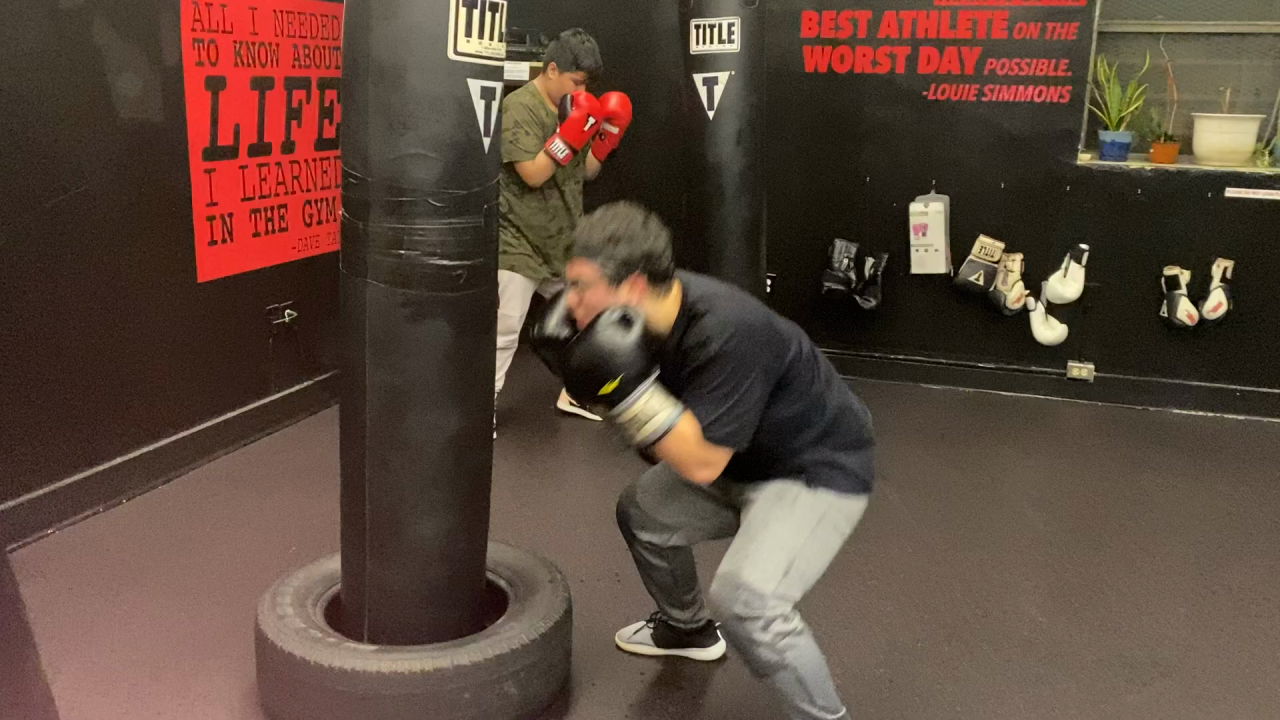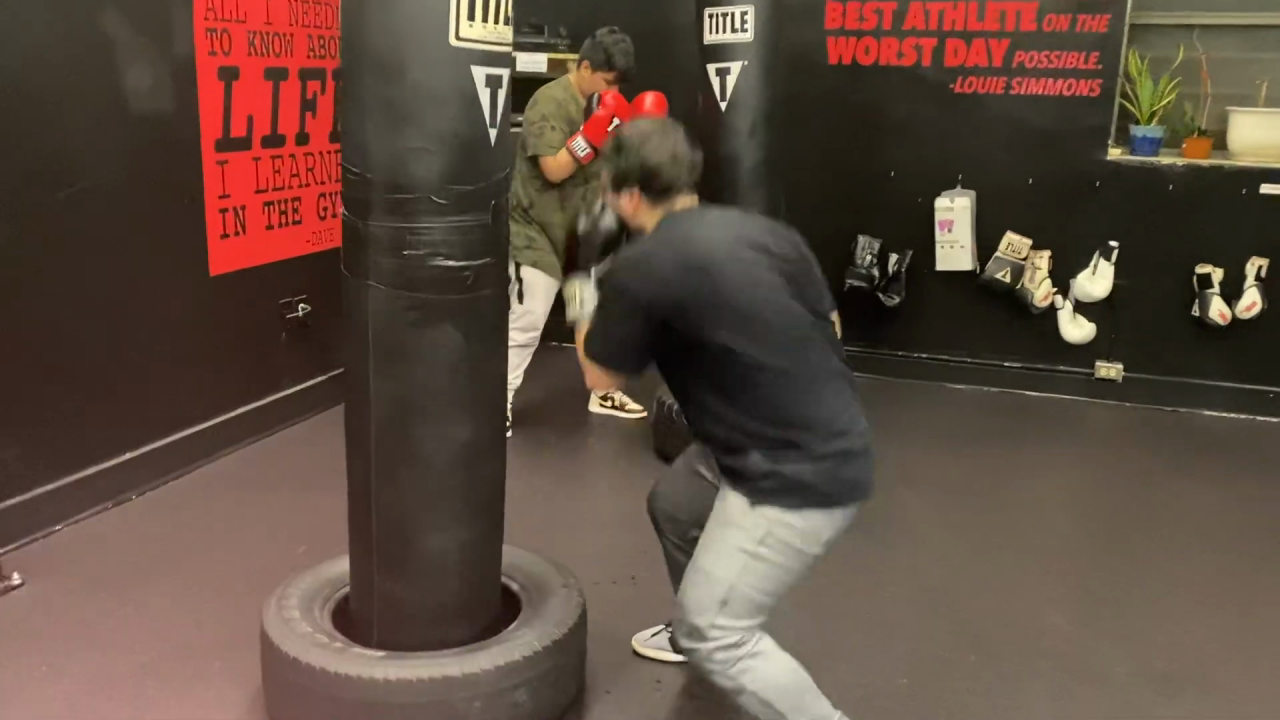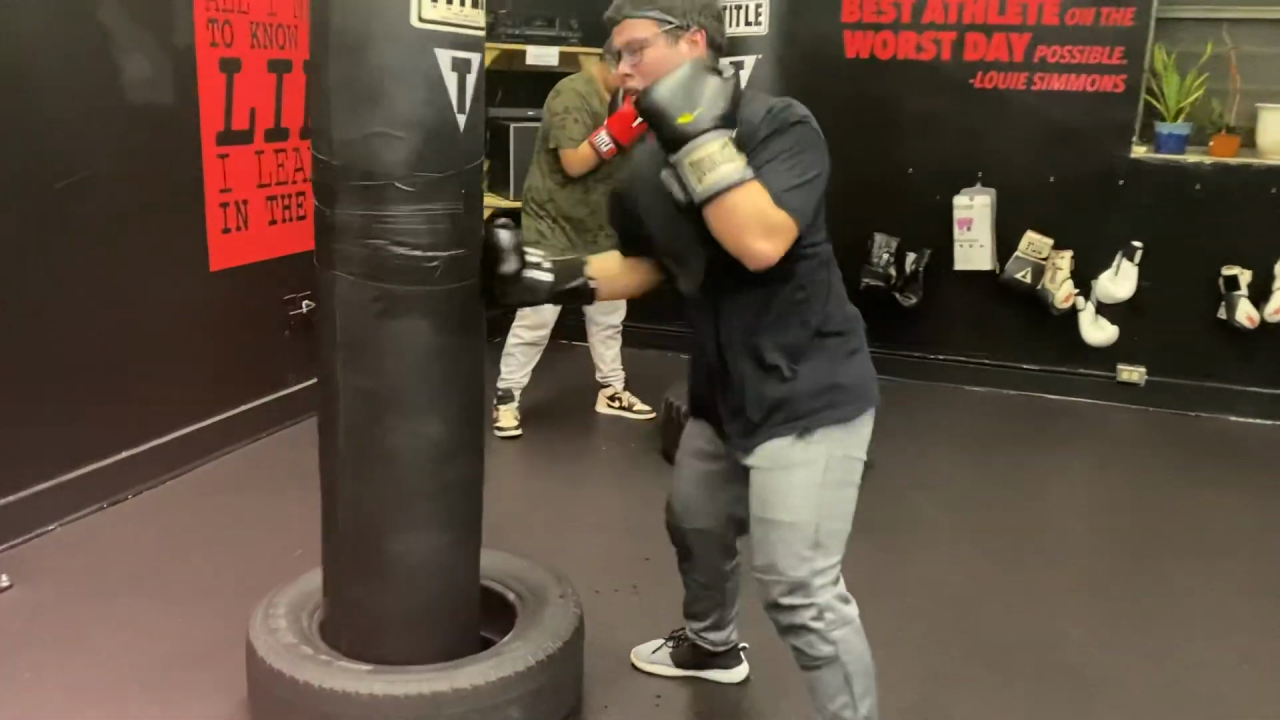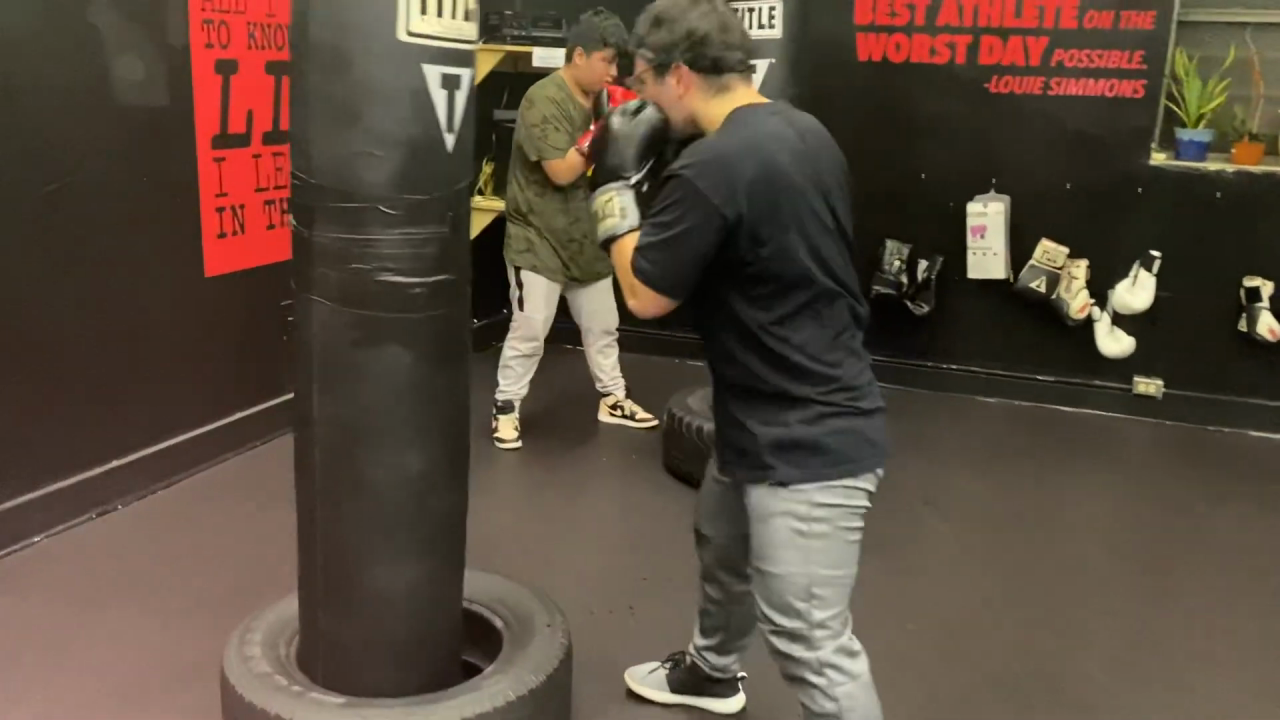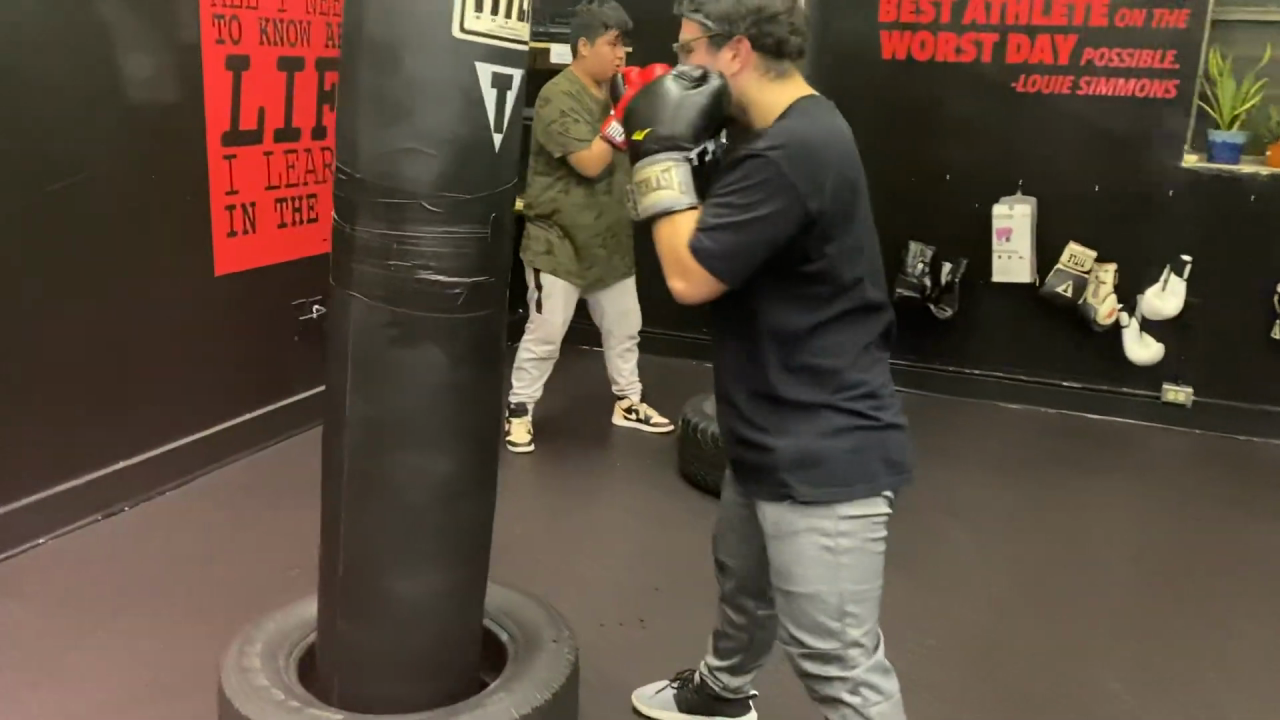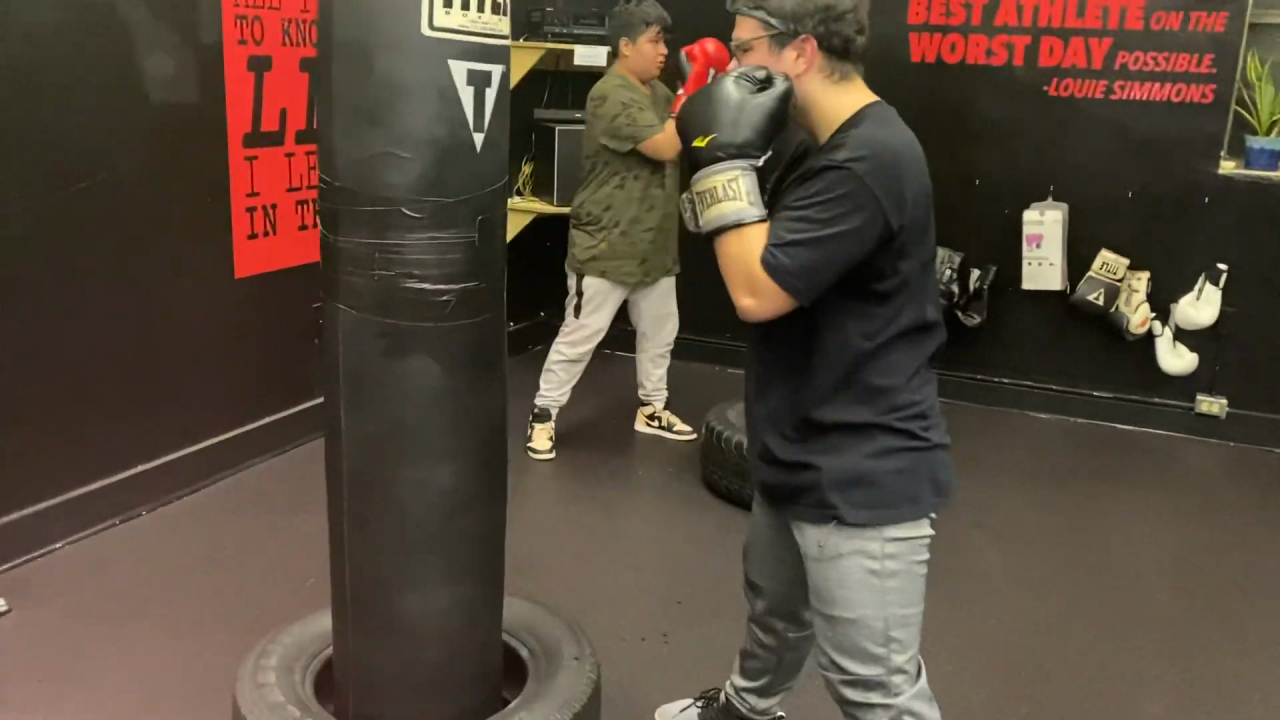
dt=0.3s
person 1, frame 1
left shoulder: (727, 331)
left elbow: (702, 464)
left wrist: (625, 380)
right wrist: (579, 363)
left hip: (821, 471)
right hip: (749, 457)
left knee: (746, 601)
right knee: (642, 515)
right ankle: (687, 622)
person 1, frame 2
left shoulder: (644, 270)
right shoulder: (766, 232)
left elbow: (599, 372)
right elbow: (827, 324)
left wrist: (585, 276)
left hip: (800, 473)
right hip: (811, 439)
left knee: (710, 633)
right knee: (672, 505)
right ankle: (701, 626)
person 1, frame 3
left shoulder: (781, 124)
right shoulder: (663, 153)
left elbow: (762, 243)
right elbow: (645, 270)
left wrist: (697, 130)
right wrist: (556, 278)
left hip: (810, 395)
right hip: (730, 393)
left knee: (799, 589)
right knee: (697, 521)
right ankle: (711, 641)
person 1, frame 4
left shoulder: (712, 167)
right shoulder: (801, 132)
left elbow: (645, 295)
left wrist: (617, 180)
right wrist: (658, 201)
left hip: (809, 439)
right hip: (771, 420)
left knee: (808, 640)
right knee: (721, 540)
person 1, frame 5
left shoulder: (793, 153)
right shoulder: (802, 133)
left elbow: (689, 277)
right elbow: (723, 240)
left wrist: (663, 152)
right wrist: (667, 148)
left hip: (821, 455)
right hip: (772, 437)
right knee: (743, 575)
person 1, frame 6
left shoulder: (868, 161)
right shoulder: (846, 143)
left elbow: (756, 292)
right elbow: (771, 256)
left wrist: (724, 160)
right wrist: (723, 157)
left hip: (863, 476)
right hip: (804, 454)
right knee: (774, 602)
person 2, frame 1
left shoulder: (571, 107)
right shoulder: (520, 107)
left elbow: (586, 170)
right elbow: (533, 175)
left wrist: (608, 134)
right wrist: (571, 131)
left hip: (561, 240)
right hip: (517, 241)
right knee: (503, 329)
left ankle: (573, 392)
person 2, frame 2
left shoulder: (601, 102)
right shoulder: (549, 102)
right elbow: (553, 171)
right wrist: (595, 129)
right hip: (539, 237)
right knee: (524, 325)
left ankle: (604, 391)
right ankle: (499, 401)
person 2, frame 3
left shoulder: (623, 99)
right shoulder: (571, 95)
right elbow: (574, 165)
right wrist: (620, 127)
left hip: (599, 230)
right hip: (552, 229)
left knee: (608, 316)
right knee: (535, 321)
left ankle: (611, 390)
right ankle: (505, 398)
person 2, frame 4
left shoulder: (600, 98)
right shoulder: (543, 100)
right elbow: (562, 172)
left hip: (586, 238)
right hip: (538, 240)
left knee: (602, 325)
right knee: (529, 332)
left ankle: (612, 398)
right ankle: (505, 408)
person 2, frame 5
left shoulder: (613, 90)
right shoulder: (557, 97)
left elbow: (634, 147)
right elbow: (591, 163)
right wrist: (626, 110)
left hip: (609, 240)
right hip: (559, 242)
left knee: (624, 326)
right knee: (544, 335)
left ankle: (628, 402)
right ankle: (519, 411)
person 2, frame 6
left shoulder: (656, 89)
right shoulder: (609, 96)
right elbow: (665, 147)
left wrist: (710, 90)
right wrist: (692, 90)
left hip: (653, 241)
right hip: (606, 244)
left knee: (660, 330)
right knee: (581, 334)
left ankle: (652, 409)
right ankle: (543, 415)
